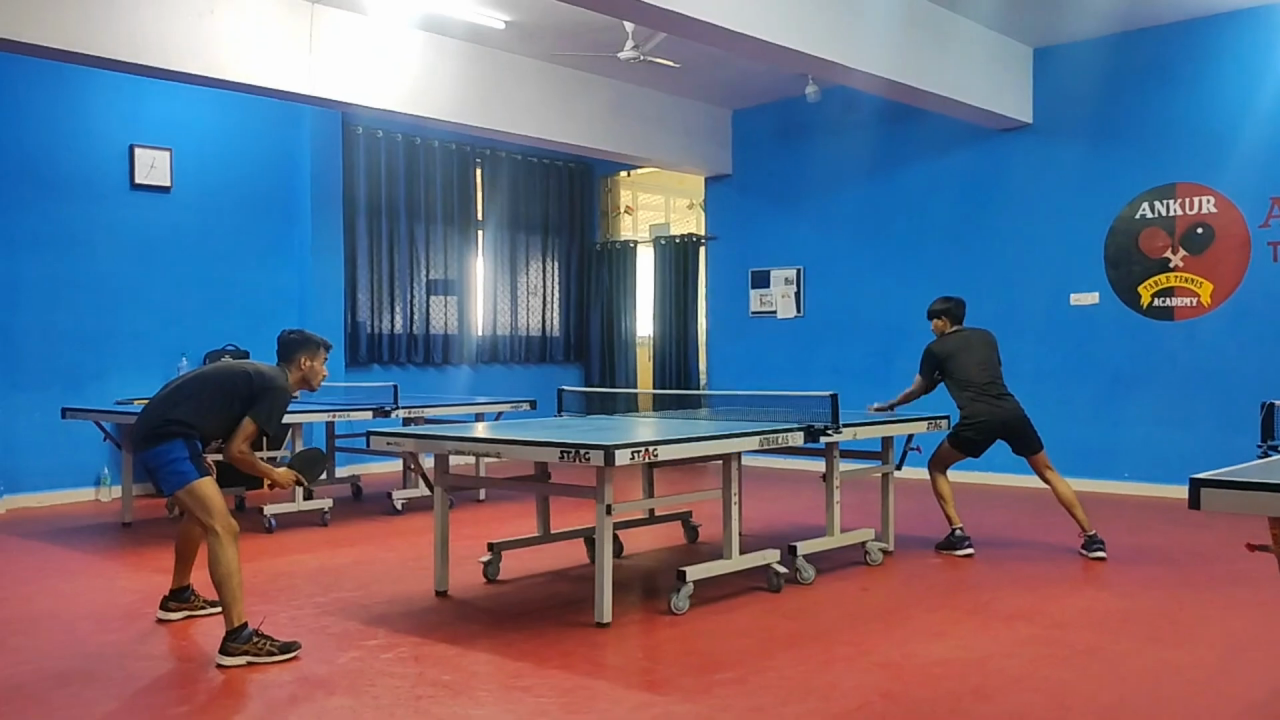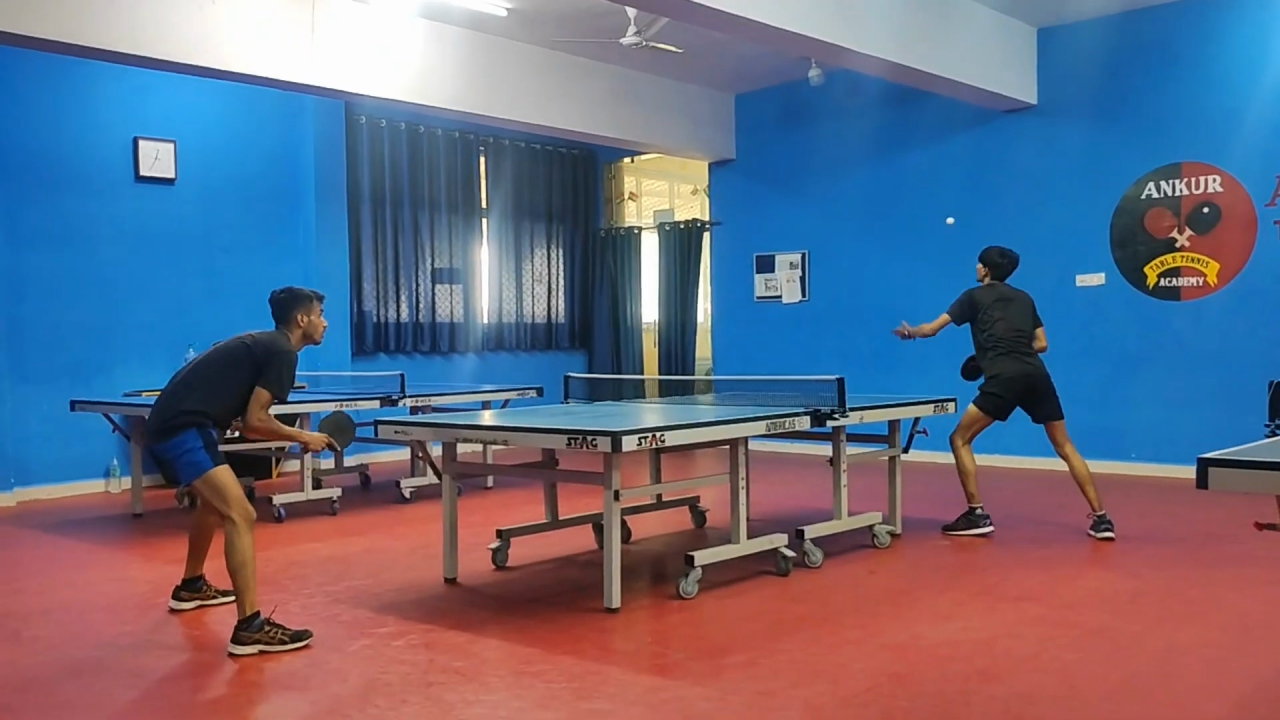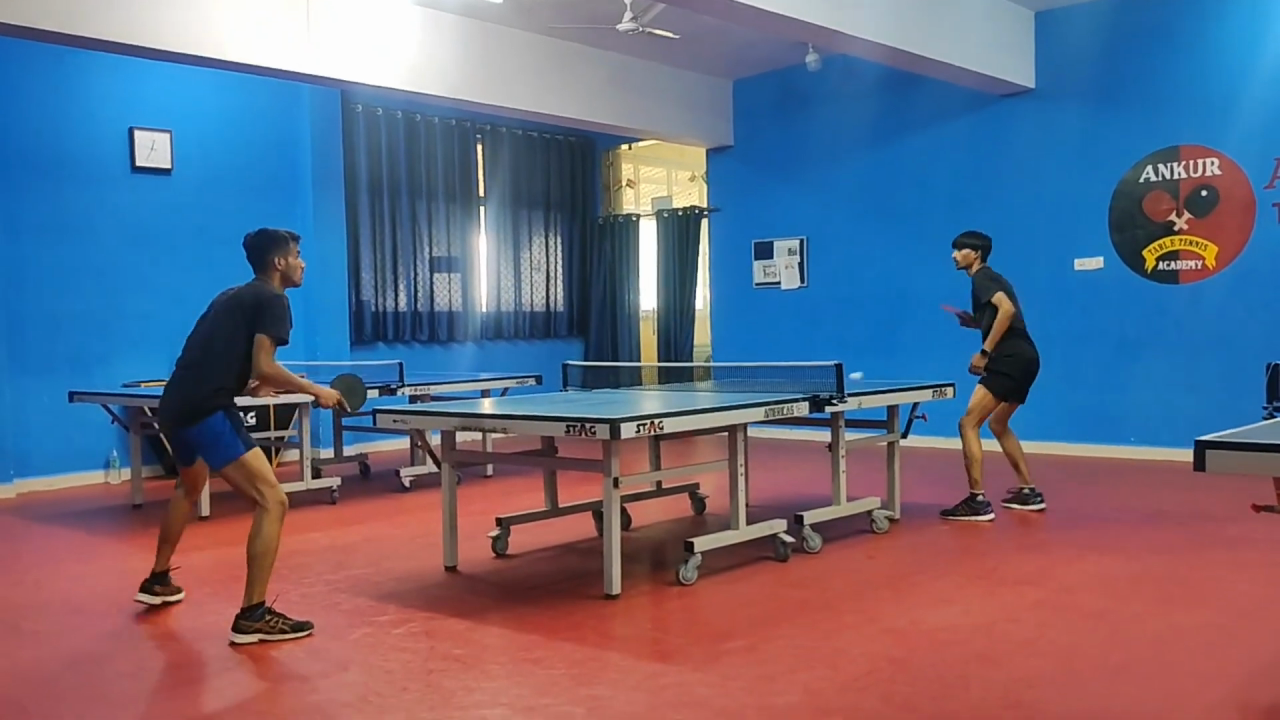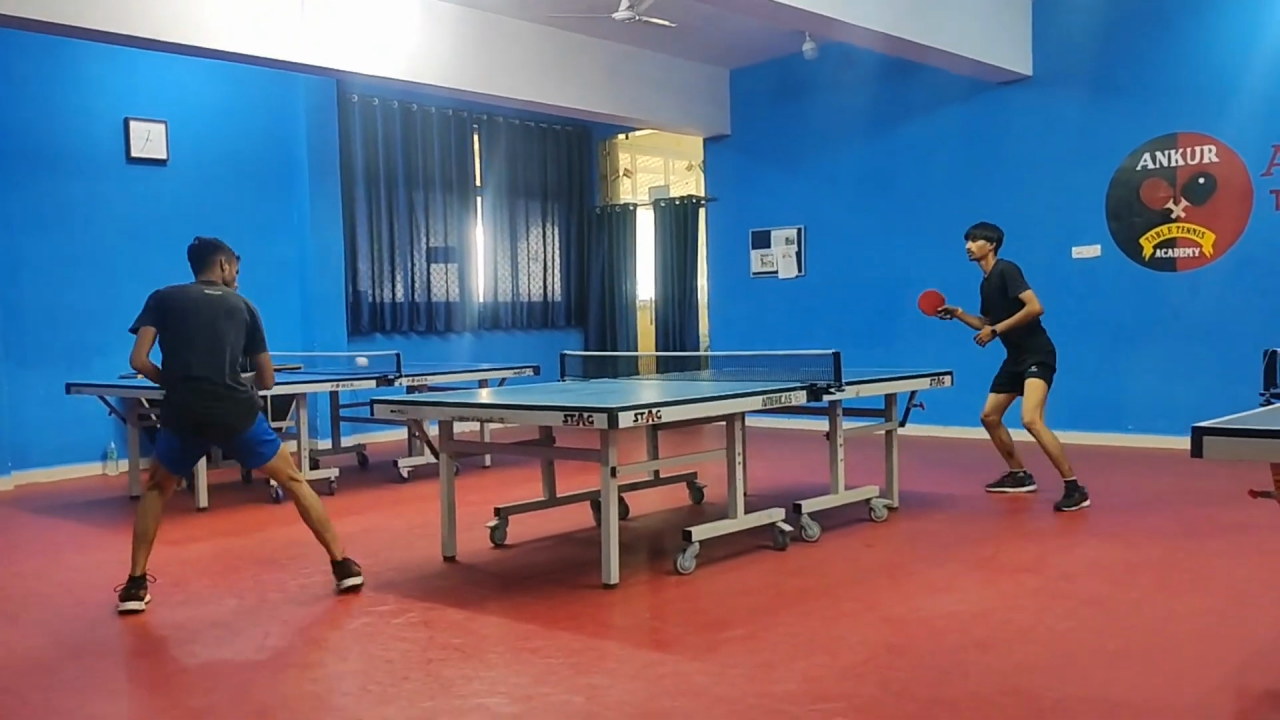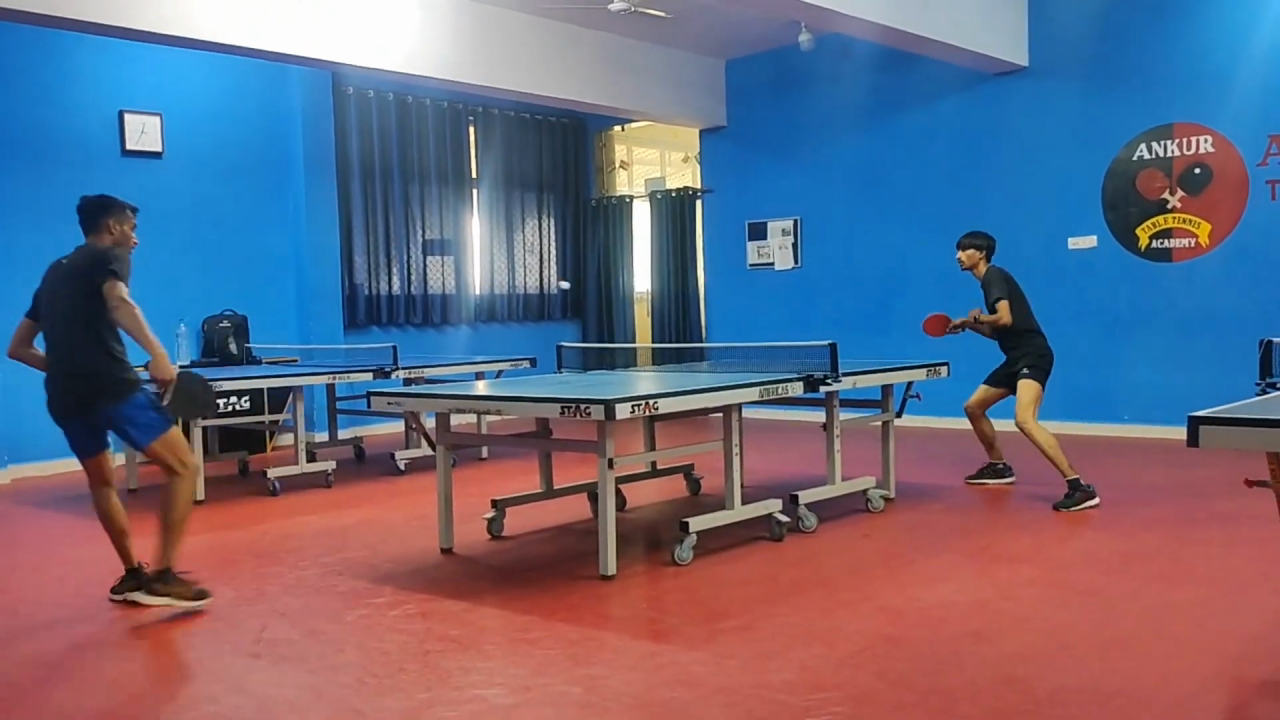
dt=0.5s
person 1, frame 1
left shoulder: (259, 375)
right shoulder: (277, 388)
right elbow: (235, 450)
left wrist: (198, 457)
right wrist: (273, 475)
left hip: (154, 433)
right hip: (167, 439)
left knee: (201, 509)
right knee: (223, 527)
left ankle: (179, 596)
right ankle: (238, 639)
person 1, frame 2
left shoulder: (261, 344)
right shoulder: (282, 353)
right elbow: (254, 420)
left wrist: (277, 431)
right wrist: (303, 437)
left hip: (170, 423)
right hip: (182, 428)
left knee: (216, 500)
right knee: (240, 515)
left ankle: (191, 586)
right ankle: (249, 628)
person 1, frame 3
left shoulder: (232, 297)
right shoulder: (273, 300)
right elbow: (264, 367)
left wrist: (250, 387)
right wrist: (316, 391)
left hip: (175, 406)
right hip: (206, 411)
left knee: (189, 487)
right knee: (272, 502)
left ankle: (158, 580)
right ankle: (252, 614)
person 1, frame 4
left shoulder: (163, 298)
right shoulder: (242, 306)
left elbow: (139, 362)
right elbow: (265, 378)
left hip: (184, 413)
right hip: (238, 413)
left knee: (157, 488)
right knee: (295, 483)
left ankle: (137, 584)
right ankle: (342, 564)
person 1, frame 5
left shoulder: (53, 273)
right shoulder: (108, 257)
left elbow: (17, 348)
right elbow: (119, 303)
right wrist: (158, 354)
left hip: (63, 396)
right hip: (111, 386)
left knee: (102, 482)
right knee: (182, 469)
left ankle: (134, 574)
right ankle: (163, 576)
person 2, frame 1
left shoulder: (935, 348)
right shoulder: (986, 337)
left elbow: (919, 390)
left wrist: (889, 406)
left hip: (978, 419)
right hip: (1011, 411)
left knee: (936, 467)
right knee: (1048, 472)
left ankle: (958, 536)
right ankle: (1091, 538)
person 2, frame 2
left shoulder: (974, 296)
right shoulder: (1024, 299)
left elbow: (933, 329)
right elbow: (1041, 344)
left wrist: (909, 332)
left hip: (1003, 379)
right hip: (1036, 375)
left knee: (960, 440)
right knee: (1065, 447)
left ankle: (977, 514)
right ankle: (1100, 518)
person 2, frame 3
left shoulder: (981, 278)
right shoulder: (994, 280)
left elbow: (1007, 310)
left wrist: (984, 351)
right wrist: (972, 322)
left hip: (1011, 358)
right hip: (1025, 358)
left knee: (968, 424)
right knee: (998, 424)
left ankle: (977, 501)
right ankle: (1029, 491)
person 2, frame 4
left shoulder: (1007, 270)
right shoulder: (986, 283)
left elbow: (1035, 308)
right elbow: (986, 324)
left wrist: (995, 330)
right wrist: (958, 314)
left hip: (1037, 355)
right hip: (1015, 358)
left knee: (1032, 420)
right knee: (990, 416)
left ankle: (1074, 487)
right ankle: (1020, 474)
person 2, frame 5
left shoulder: (995, 277)
right shoulder: (989, 283)
left elbow: (1005, 320)
left wrist: (979, 318)
right wrist: (968, 324)
left hip: (1033, 356)
right hip: (1015, 359)
left knee: (1024, 420)
right knee: (973, 407)
left ankle: (1079, 486)
right ankle: (999, 466)
